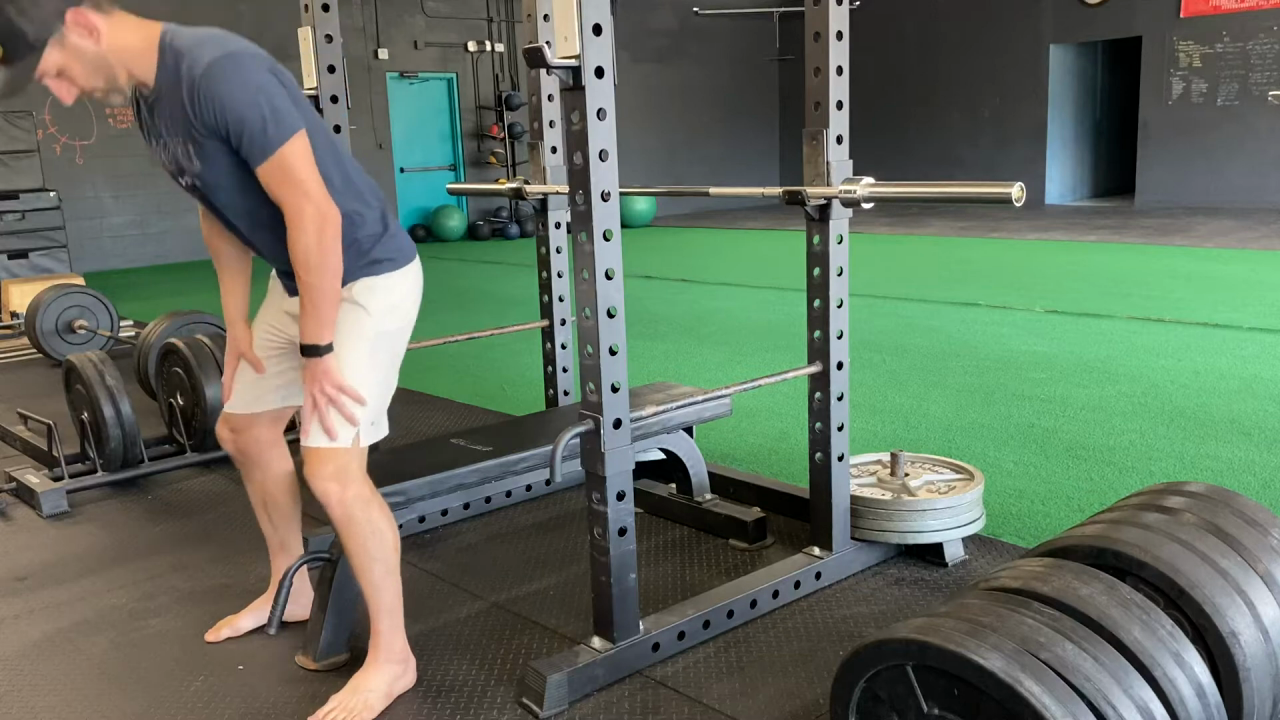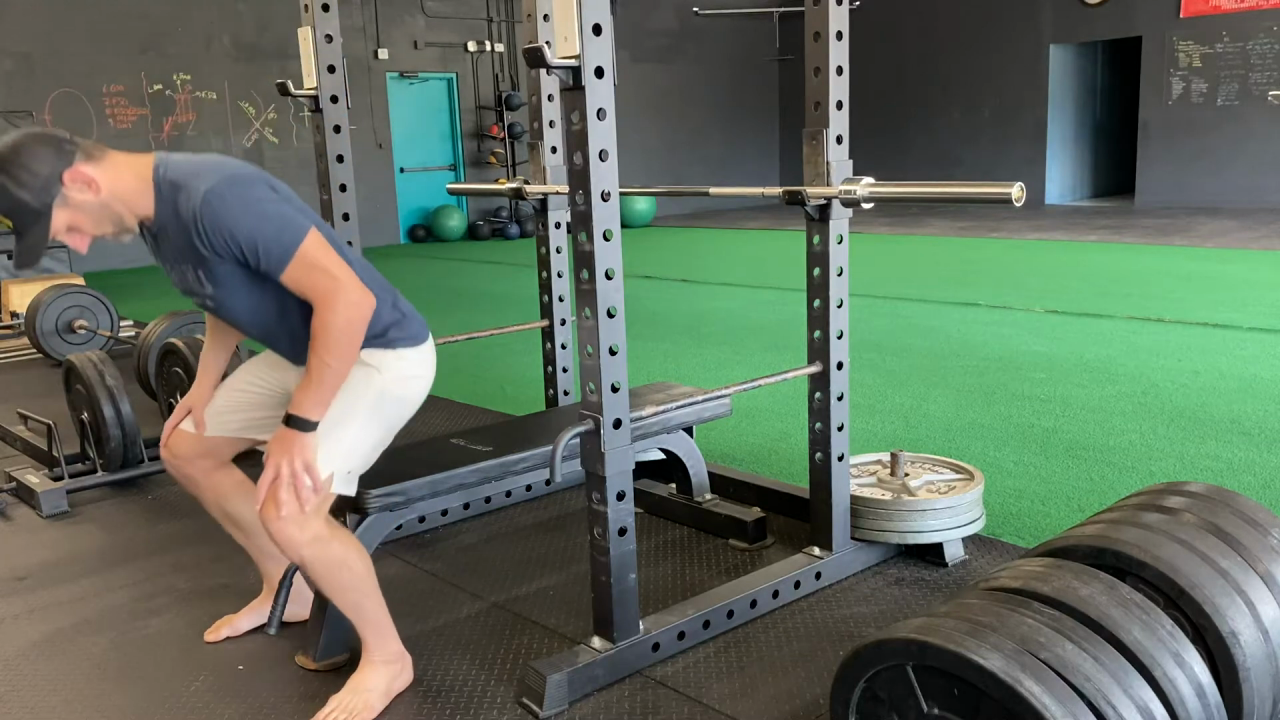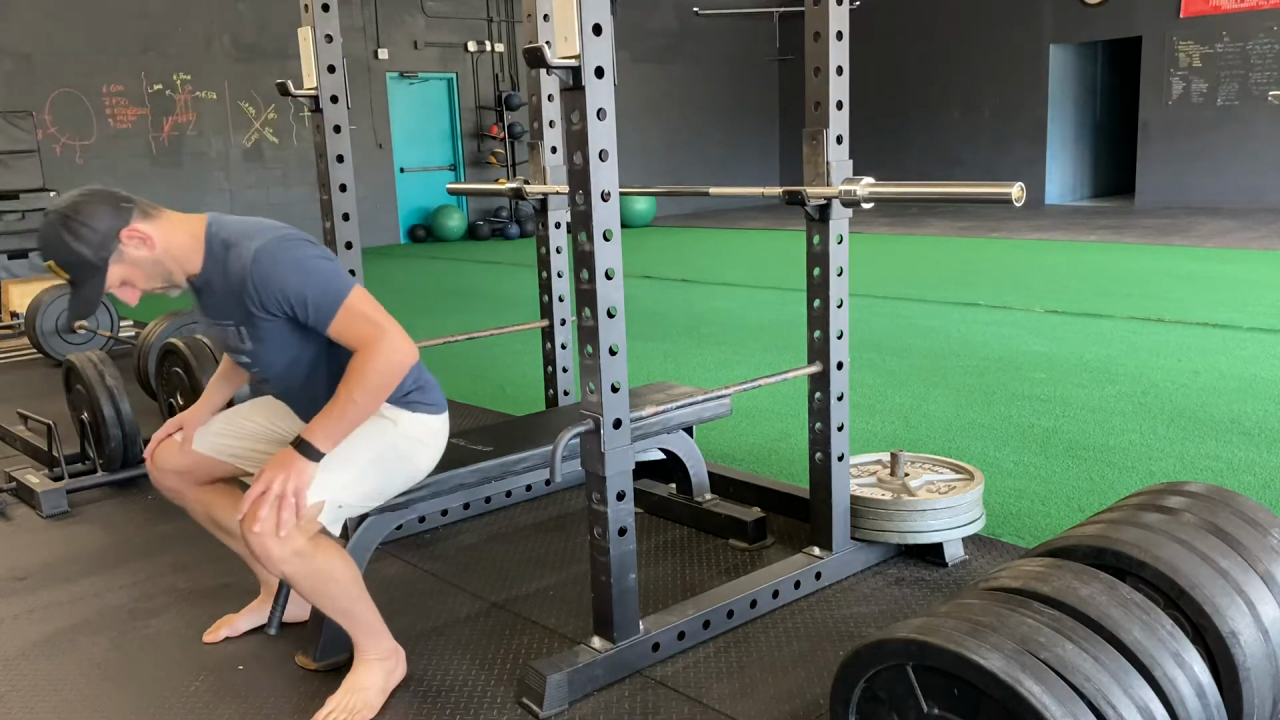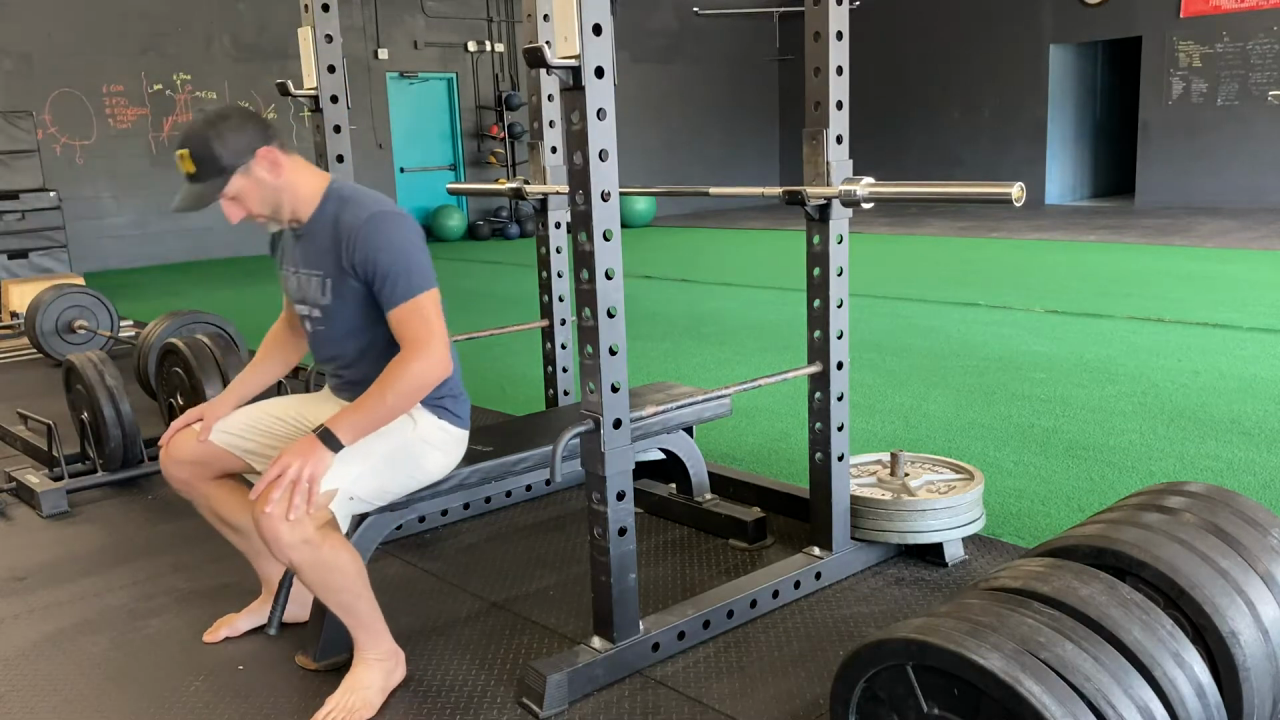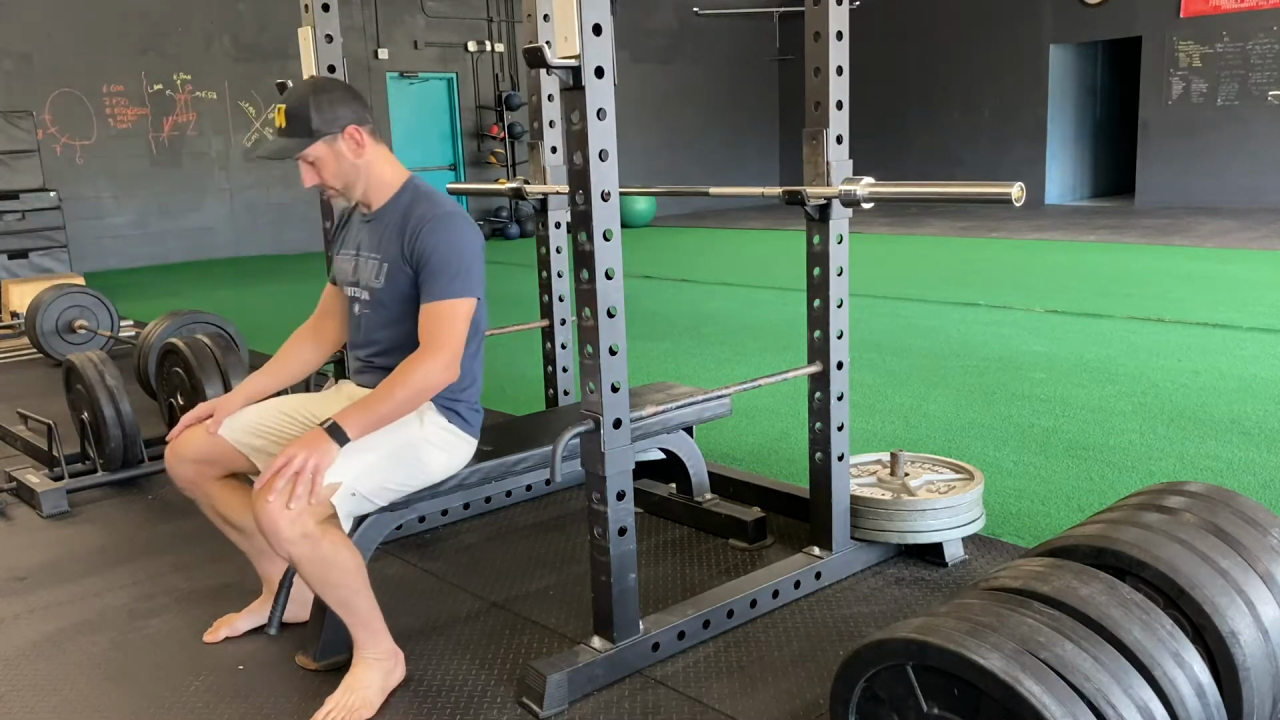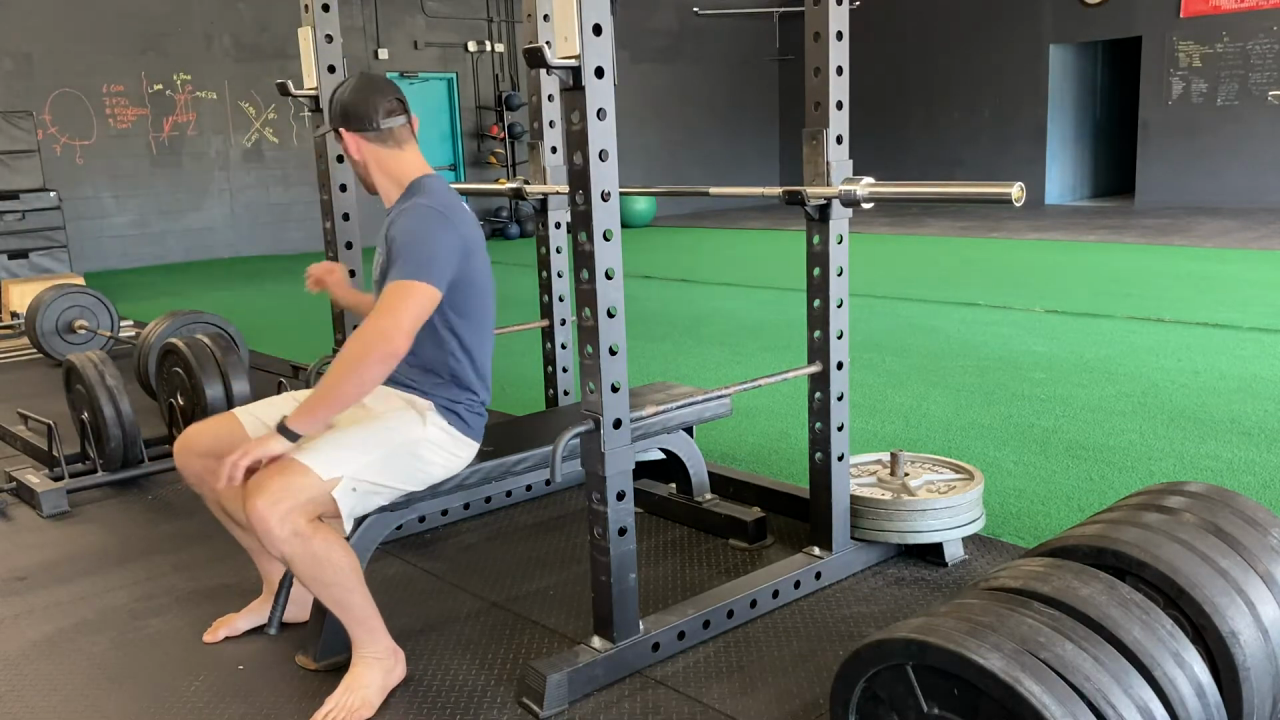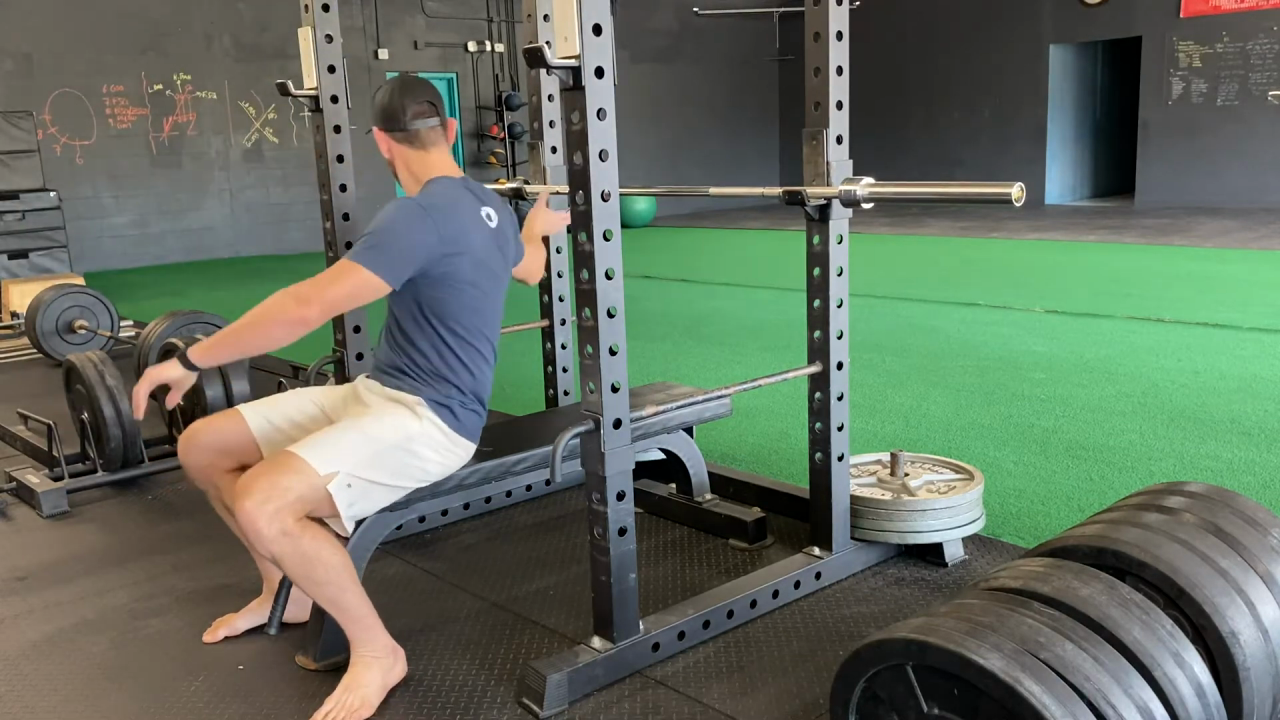
dt=0.4s
person 1, frame 1
left shoulder: (217, 71)
right shoulder: (147, 96)
left elbow: (314, 210)
left wrist: (317, 349)
right wrist: (238, 321)
left hip: (371, 276)
right hip: (299, 282)
left knee: (332, 467)
right knee: (244, 430)
left ankle: (392, 657)
right ankle: (291, 588)
person 1, frame 2
left shoulder: (213, 198)
right shoulder: (152, 207)
left elbow: (350, 298)
left wrist: (300, 425)
right wrist: (208, 381)
left hip: (384, 352)
right hip: (307, 350)
left knee: (286, 510)
right knee: (184, 447)
left ankle: (386, 657)
right ankle: (284, 590)
person 1, frame 3
left shoulder: (265, 258)
right shoulder: (197, 261)
left elbow: (391, 349)
left wrist: (305, 452)
right wrist: (203, 409)
left hip: (396, 416)
right hip: (320, 408)
left knee: (266, 524)
right knee: (169, 461)
left ankle: (380, 655)
right ankle: (283, 591)
person 1, frame 4
left shoulder: (374, 227)
right shoulder: (288, 231)
left elbow: (429, 360)
left wrist: (327, 440)
right wrist: (226, 400)
left hip: (420, 419)
right hip: (342, 401)
left knee: (281, 510)
right knee: (182, 454)
left ankle: (379, 654)
right ankle: (283, 587)
person 1, frame 5
left shoulder: (440, 225)
right shoulder: (352, 221)
left elbow: (439, 364)
right elbow: (326, 328)
left wrist: (333, 436)
right wrist: (236, 399)
left hip: (430, 418)
right hip: (358, 395)
left knee: (282, 506)
right knee: (187, 454)
left ankle: (378, 653)
right ankle: (284, 588)
person 1, frame 6
left shoulder: (426, 217)
right shoulder: (423, 207)
left elbow: (386, 343)
left wrist: (288, 430)
right wrist: (348, 294)
left hip: (432, 419)
right hip: (378, 396)
left knee: (272, 504)
right knee: (195, 450)
left ankle: (377, 652)
right ankle: (285, 588)
person 1, frame 7
left shoulder: (421, 215)
right shoulder: (489, 207)
left elbow: (310, 305)
right elbow: (530, 268)
left wrist: (194, 359)
right wrist: (543, 222)
left hip: (428, 420)
right hip: (377, 394)
left knee: (260, 505)
right knee: (201, 447)
left ankle: (376, 651)
right ankle: (285, 588)
